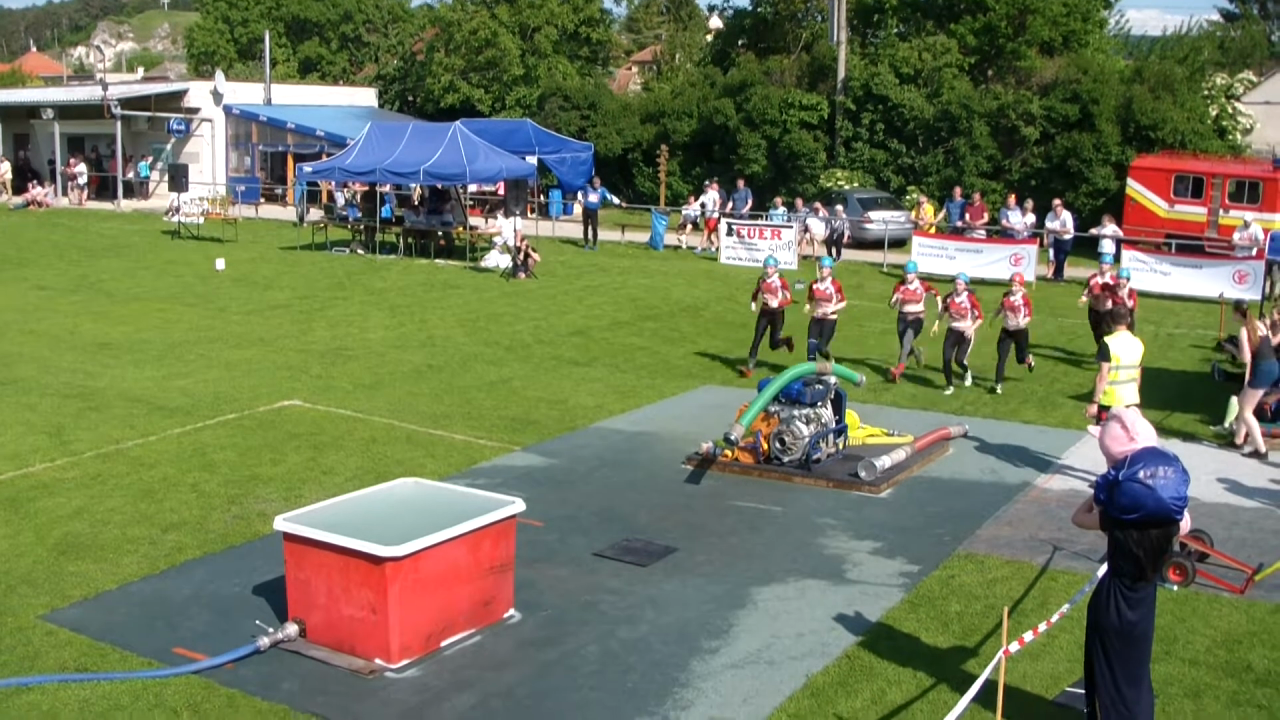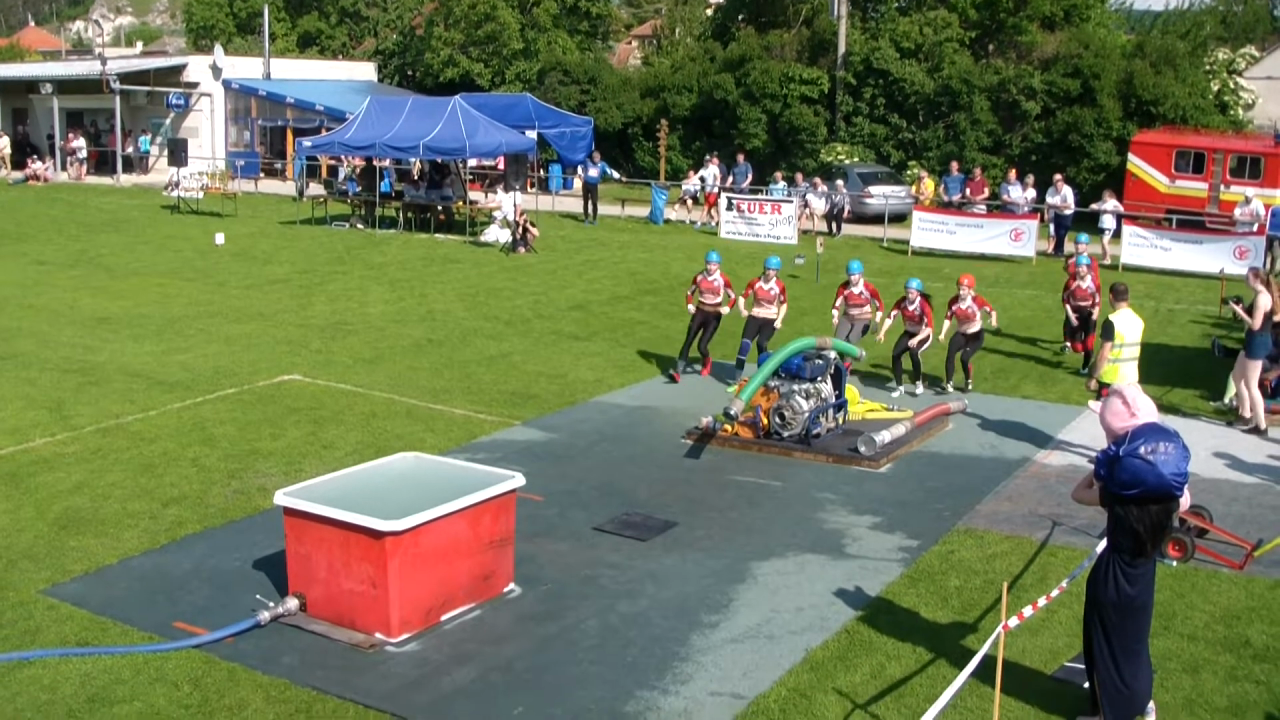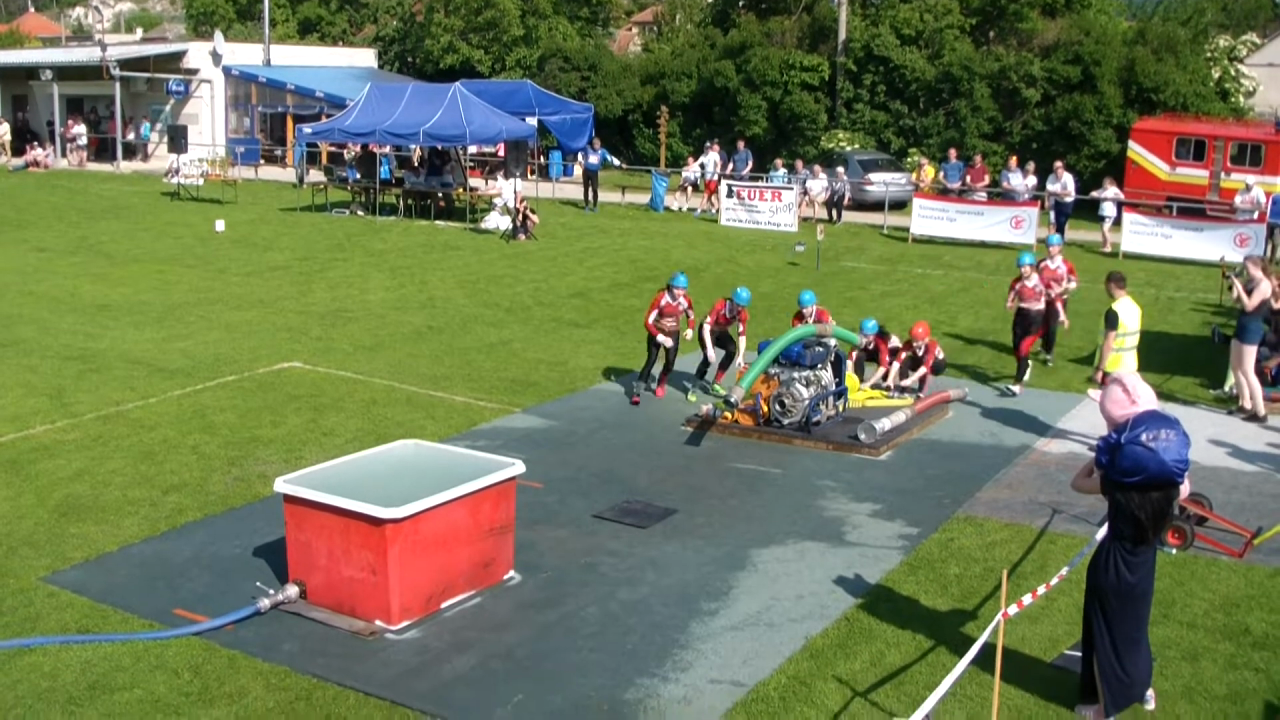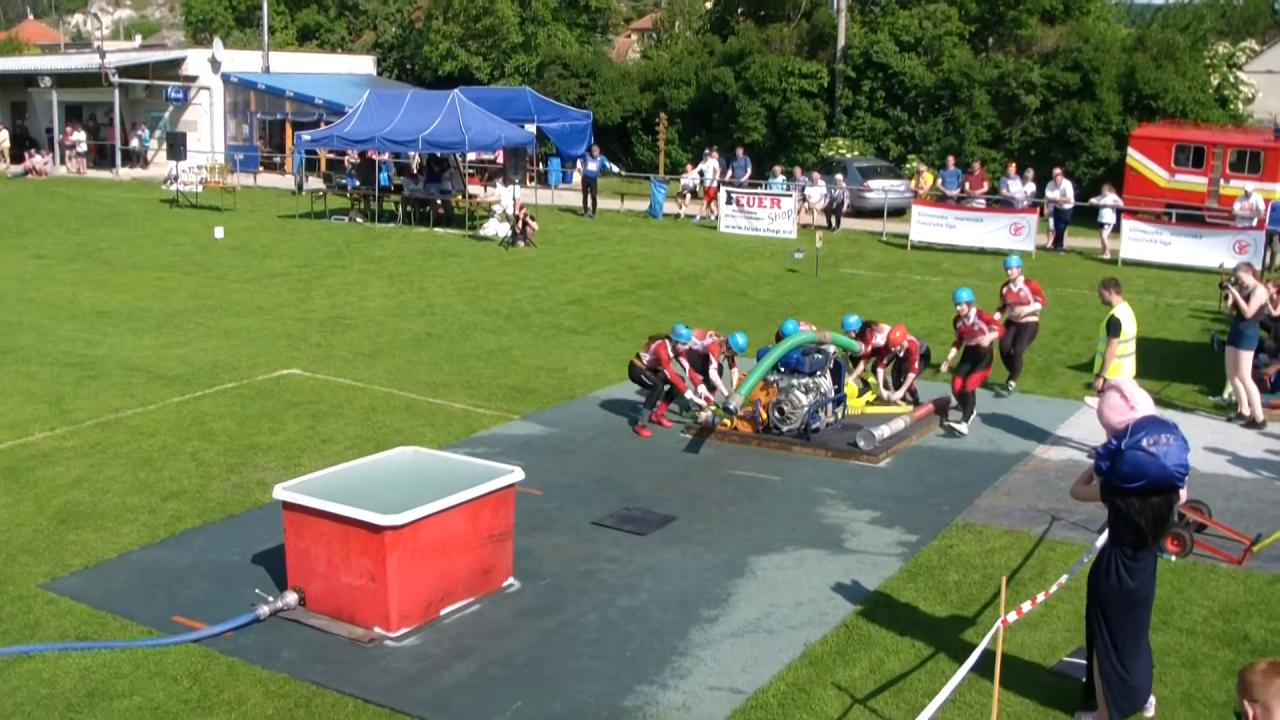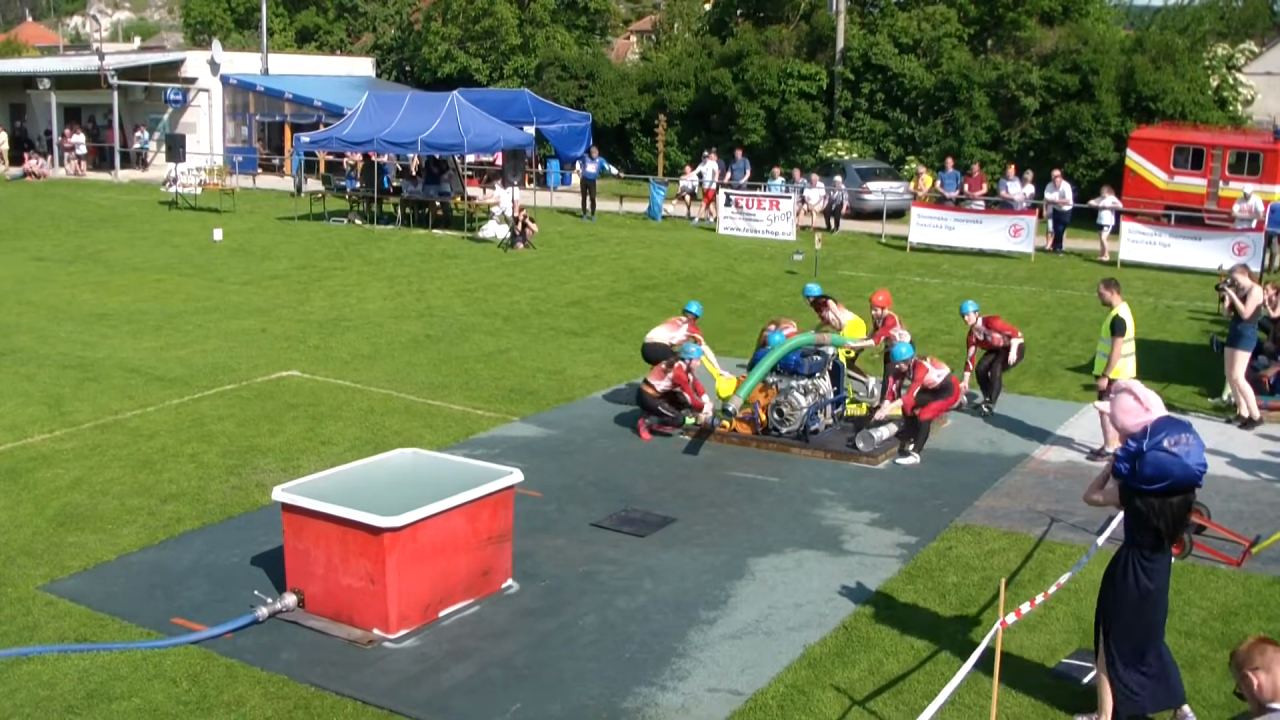
dt=0.4s
person 1, frame 1
left shoulder: (1118, 517)
right shoulder: (1171, 514)
left elbow: (1079, 516)
right elbow: (1183, 525)
left wrist: (1104, 489)
left hip: (1114, 599)
right hip: (1144, 594)
left knee: (1108, 667)
right knee: (1136, 659)
person 1, frame 2
left shoulder: (1118, 494)
right shoulder: (1170, 491)
left elbow: (1078, 493)
right elbow: (1183, 502)
left wrist: (1105, 466)
left hip: (1112, 575)
right hip: (1143, 571)
left knee: (1107, 643)
right knee: (1134, 636)
person 1, frame 3
left shoulder: (1118, 481)
right shoulder: (1170, 478)
left elbow: (1078, 481)
right elbow: (1183, 489)
left wrist: (1105, 453)
left hip: (1113, 562)
right hip: (1143, 559)
left knee: (1106, 632)
right knee: (1133, 624)
right ankle: (1141, 688)
person 1, frame 4
left shoulder: (1117, 487)
right shoulder: (1168, 483)
left elbow: (1076, 490)
right elbow: (1180, 497)
left wrist: (1104, 459)
left hip: (1114, 569)
right hip: (1144, 565)
left knee: (1106, 640)
right knee: (1133, 632)
person 1, frame 5
left shoulder: (1135, 489)
right shoulder: (1181, 483)
left elbow: (1090, 496)
left wrist: (1117, 458)
left hip: (1130, 570)
right hip: (1158, 568)
left knee: (1110, 645)
right knee: (1147, 638)
